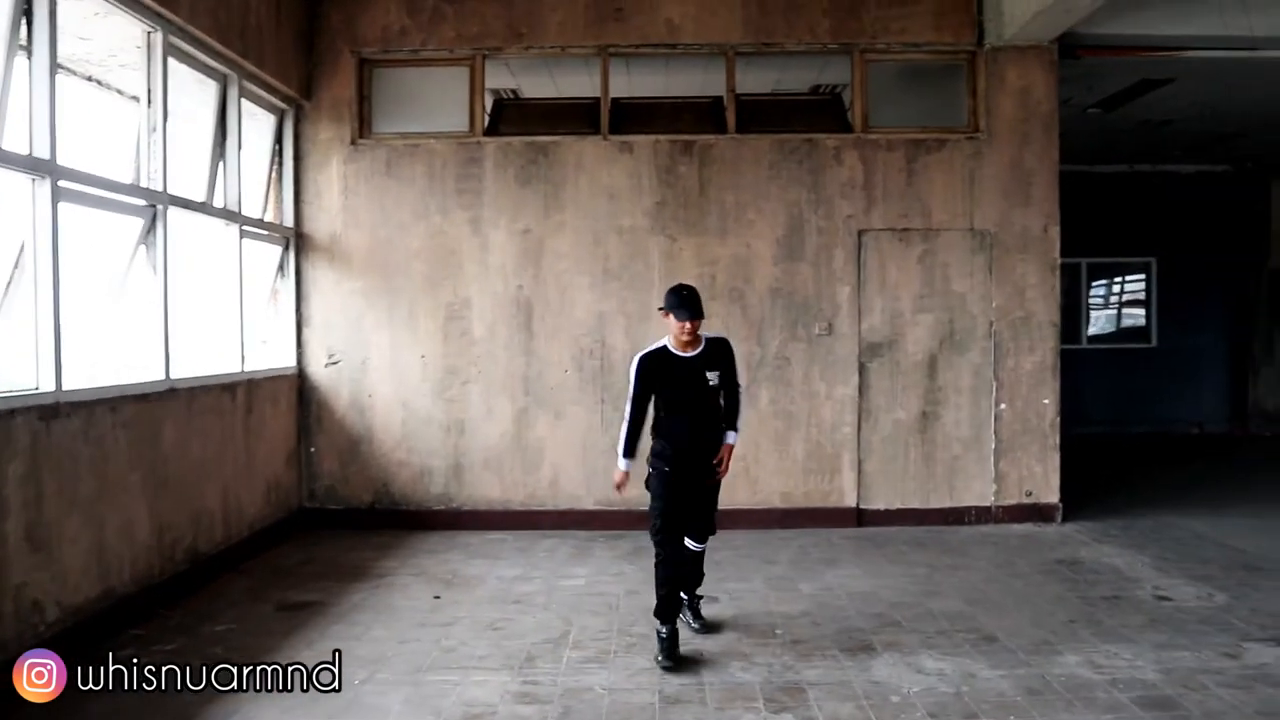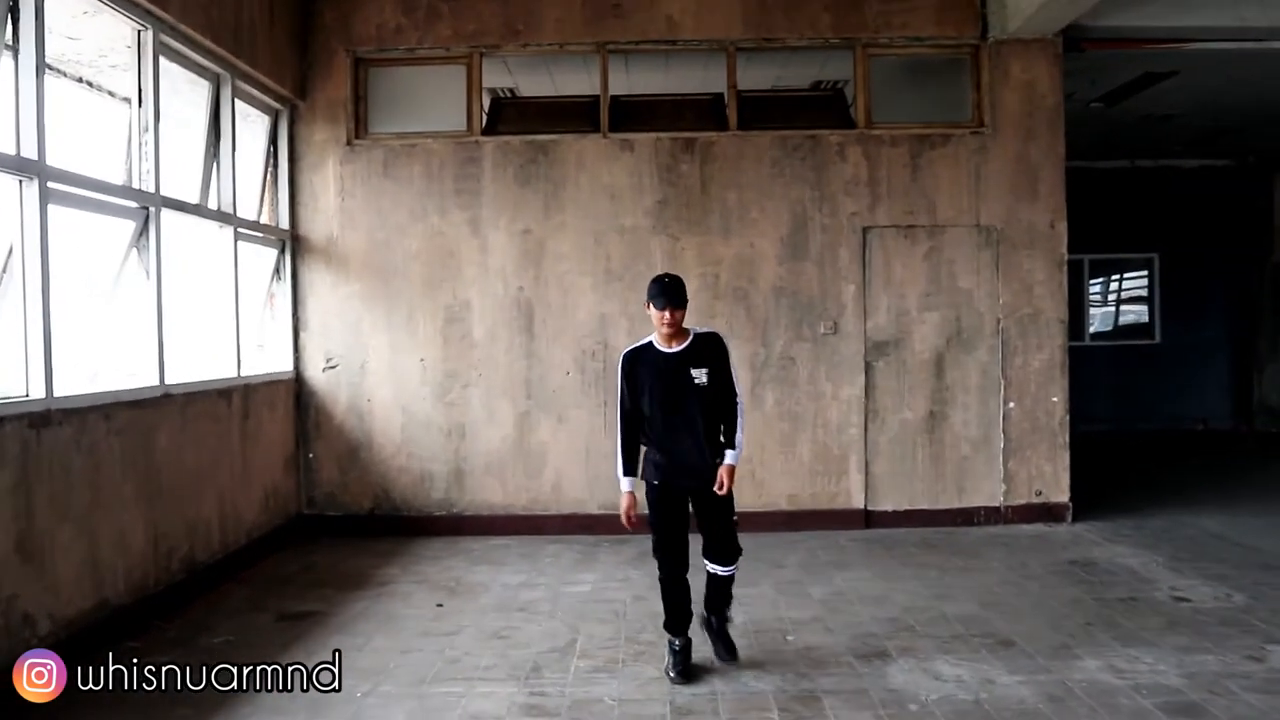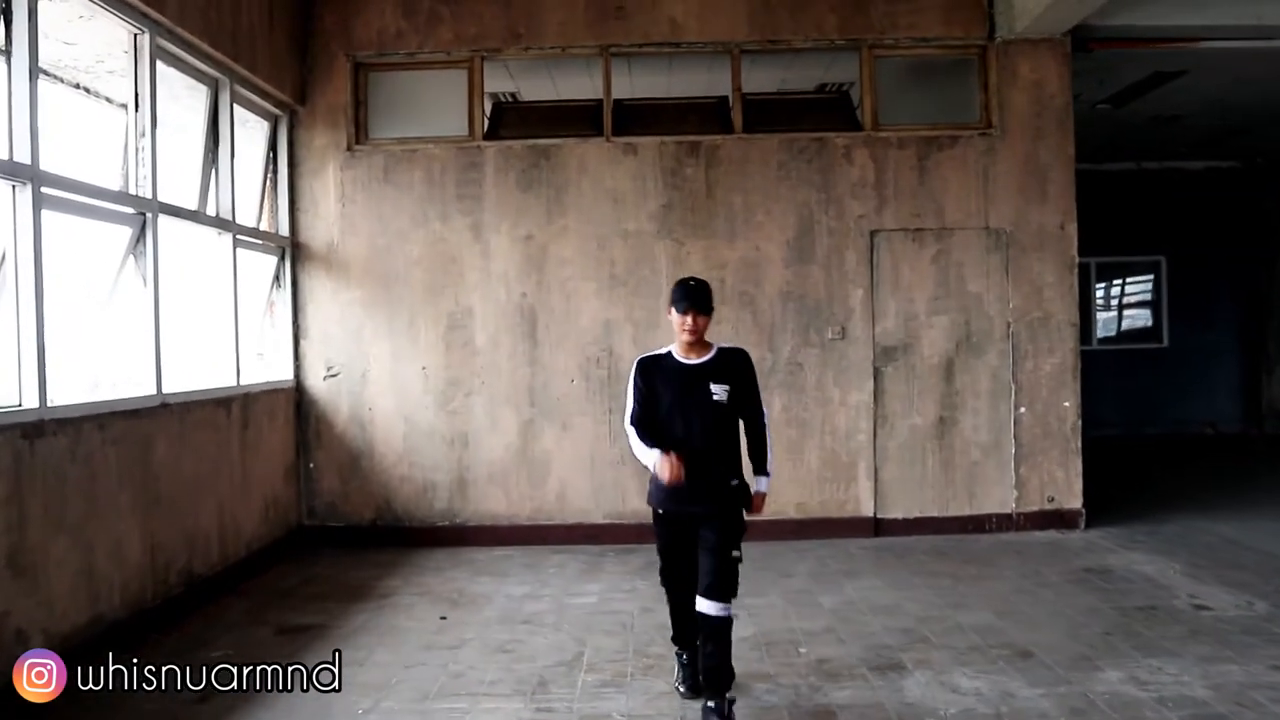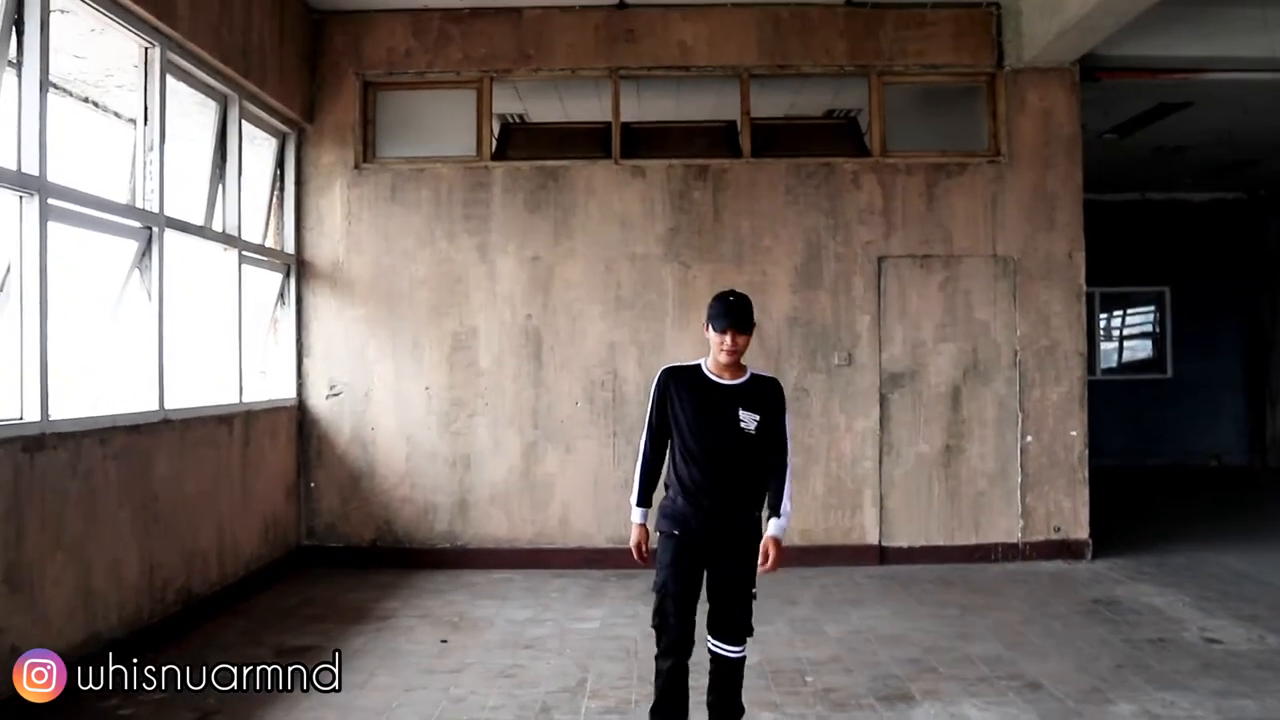
dt=0.4s
person 1, frame 1
left shoulder: (719, 349)
right shoulder: (649, 361)
left elbow: (732, 395)
right elbow: (634, 413)
left wrist: (730, 441)
right wrist: (624, 461)
left hip: (707, 459)
right hip: (667, 462)
left knee: (698, 536)
right knee: (668, 545)
left ankle: (688, 599)
right ankle: (666, 628)
person 1, frame 2
left shoulder: (711, 346)
right shoulder: (634, 359)
left elbow: (732, 402)
right elbow: (627, 421)
left wrist: (730, 458)
right wrist: (626, 484)
left hip: (710, 470)
right hip: (661, 474)
left knee: (723, 554)
right knee: (671, 563)
left ankle: (716, 618)
right ankle: (678, 641)
person 1, frame 3
left shoulder: (735, 363)
right shoulder: (649, 368)
left elbow: (756, 422)
right elbow: (634, 426)
left wrist: (760, 481)
right wrist: (656, 456)
left hip: (722, 499)
right hip: (670, 500)
left knee: (715, 598)
right knee: (678, 588)
right ankle: (686, 655)
person 1, frame 4
left shoulder: (767, 392)
right shoulder: (673, 381)
left elbow: (778, 463)
right elbow: (652, 448)
left wrist: (775, 527)
right wrist: (640, 516)
left hip: (738, 532)
right hip: (680, 525)
left knee: (730, 639)
right knee: (672, 632)
